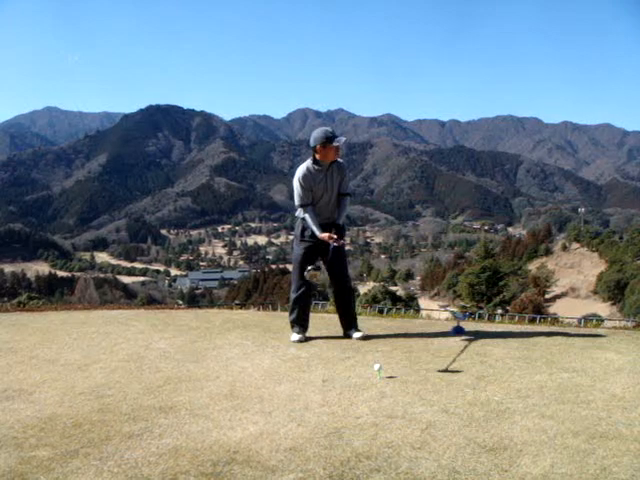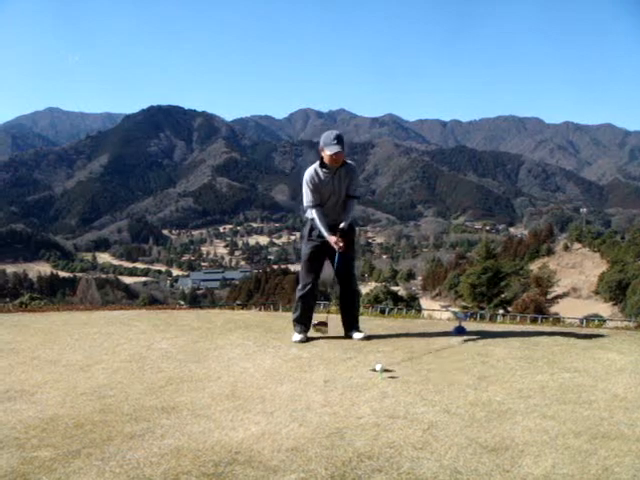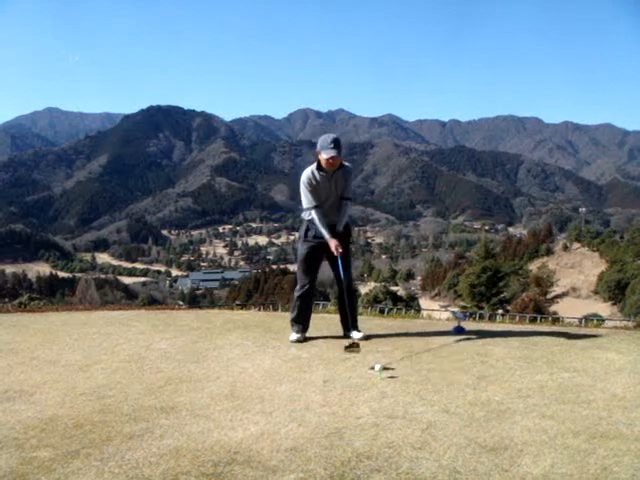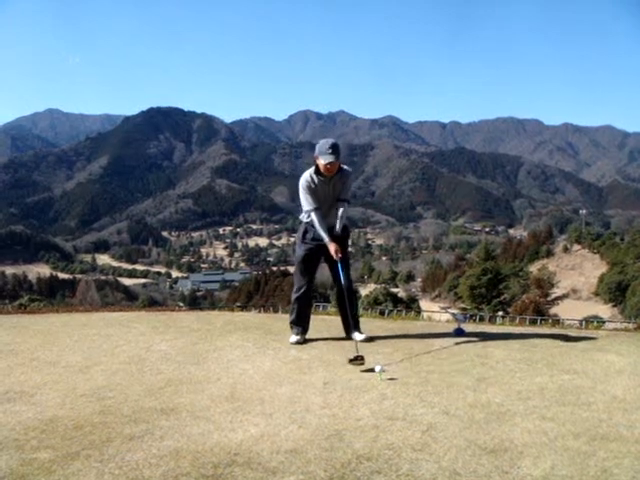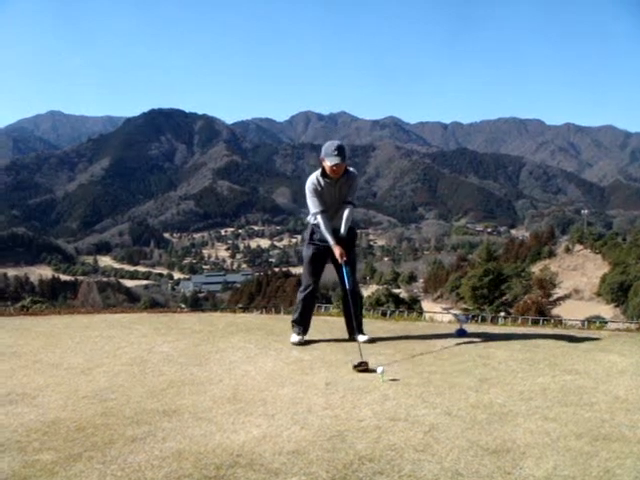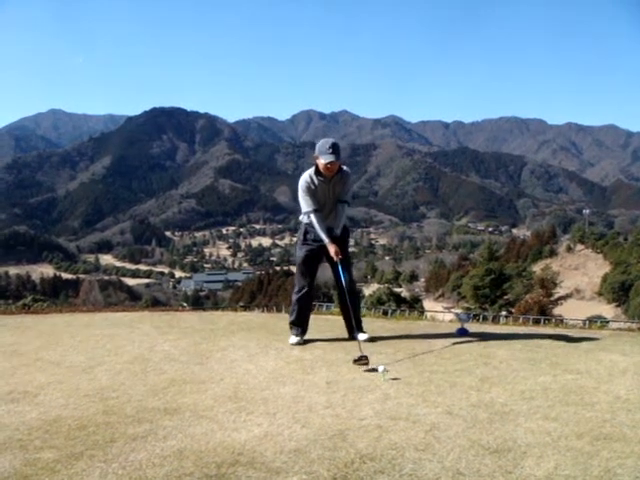
dt=0.3s
person 1, frame 1
left shoulder: (340, 167)
right shoulder: (303, 173)
left elbow: (344, 196)
right elbow: (304, 207)
left wrist: (338, 224)
right wrist: (319, 233)
left hip: (333, 227)
right hip: (308, 230)
left knee: (342, 280)
right knee: (301, 281)
left ankle: (350, 326)
right ankle: (298, 328)
person 1, frame 2
left shoulder: (350, 170)
right shoulder: (311, 174)
left elbow: (352, 200)
right elbow: (313, 208)
left wrist: (343, 226)
right wrist: (328, 235)
left hip: (343, 229)
right hip: (316, 230)
left knee: (348, 281)
right knee: (308, 281)
left ankle: (351, 326)
right ankle: (301, 328)
person 1, frame 3
left shoulder: (347, 171)
right shoulder: (308, 176)
left elbow: (345, 202)
right elbow: (313, 210)
left wrist: (338, 230)
right wrist: (328, 238)
left hip: (339, 230)
right hip: (313, 231)
left knee: (345, 280)
right knee: (305, 281)
left ankle: (350, 326)
right ankle: (298, 327)
person 1, frame 4
left shoulder: (346, 174)
right shoulder: (307, 179)
left elbow: (342, 204)
right elbow: (314, 213)
left wrist: (336, 234)
right wrist: (328, 242)
left hip: (337, 232)
right hip: (311, 232)
left knee: (345, 282)
right knee: (303, 283)
left ankle: (352, 328)
right ankle: (298, 329)
person 1, frame 5
left shoulder: (352, 176)
right shoulder: (313, 182)
left elbow: (348, 207)
right elbow: (320, 215)
left wrist: (342, 237)
right wrist: (333, 245)
left hip: (343, 234)
right hip: (317, 234)
left knee: (350, 284)
right knee: (309, 283)
left ankle: (355, 330)
right ankle: (299, 329)
person 1, frame 6
left shoulder: (346, 175)
right shoulder: (306, 180)
left elbow: (342, 206)
right elbow: (313, 214)
left wrist: (336, 235)
right wrist: (328, 243)
left hip: (337, 232)
right hip: (311, 233)
left knee: (347, 282)
right knee: (303, 284)
left ankle: (355, 329)
right ankle: (297, 330)
